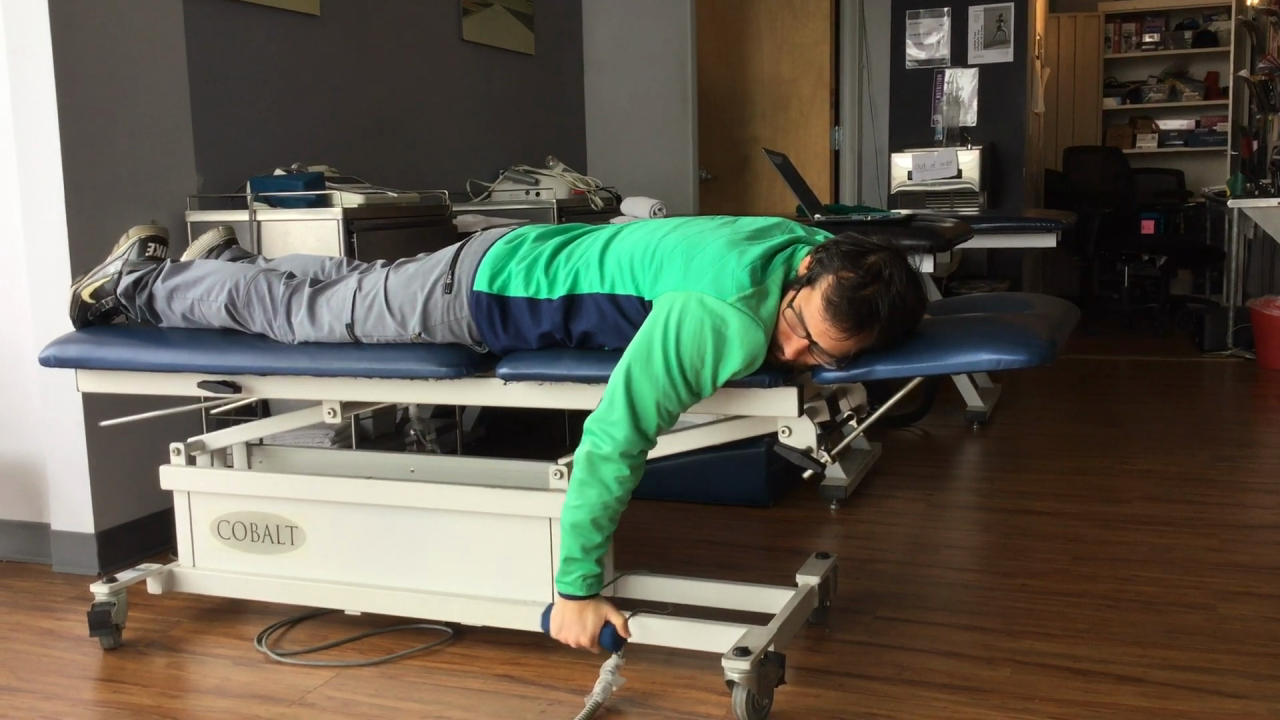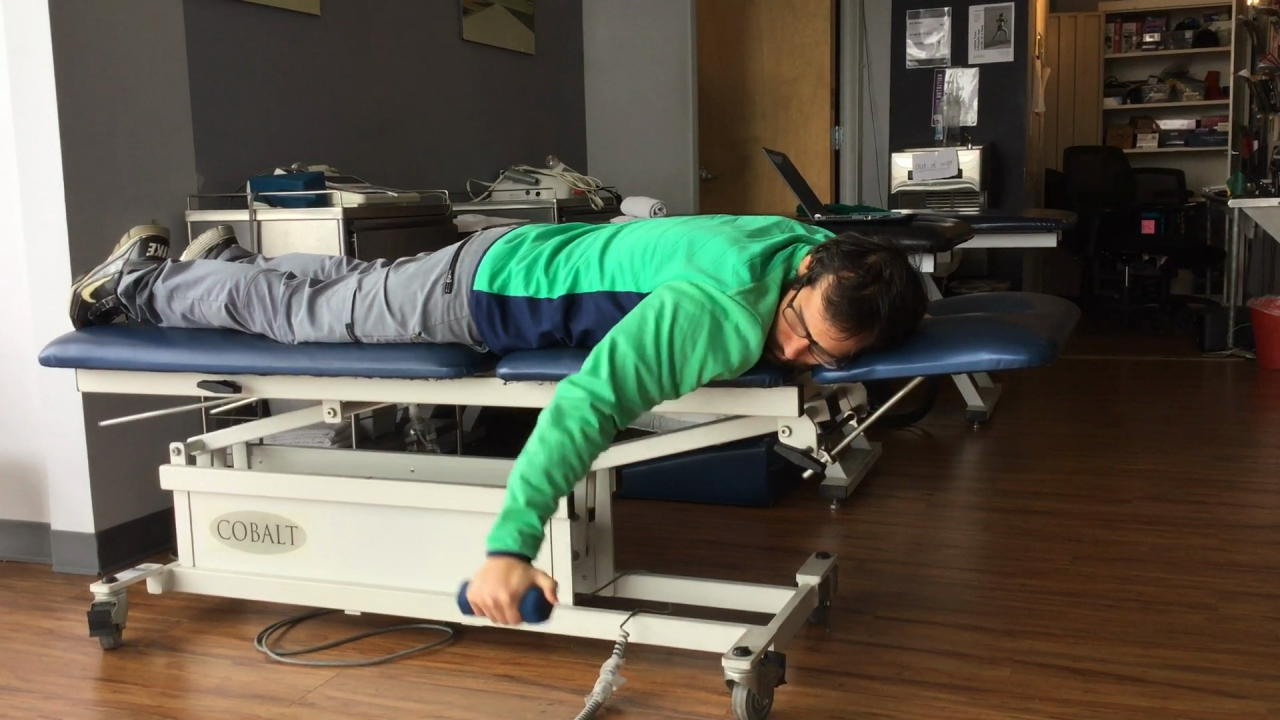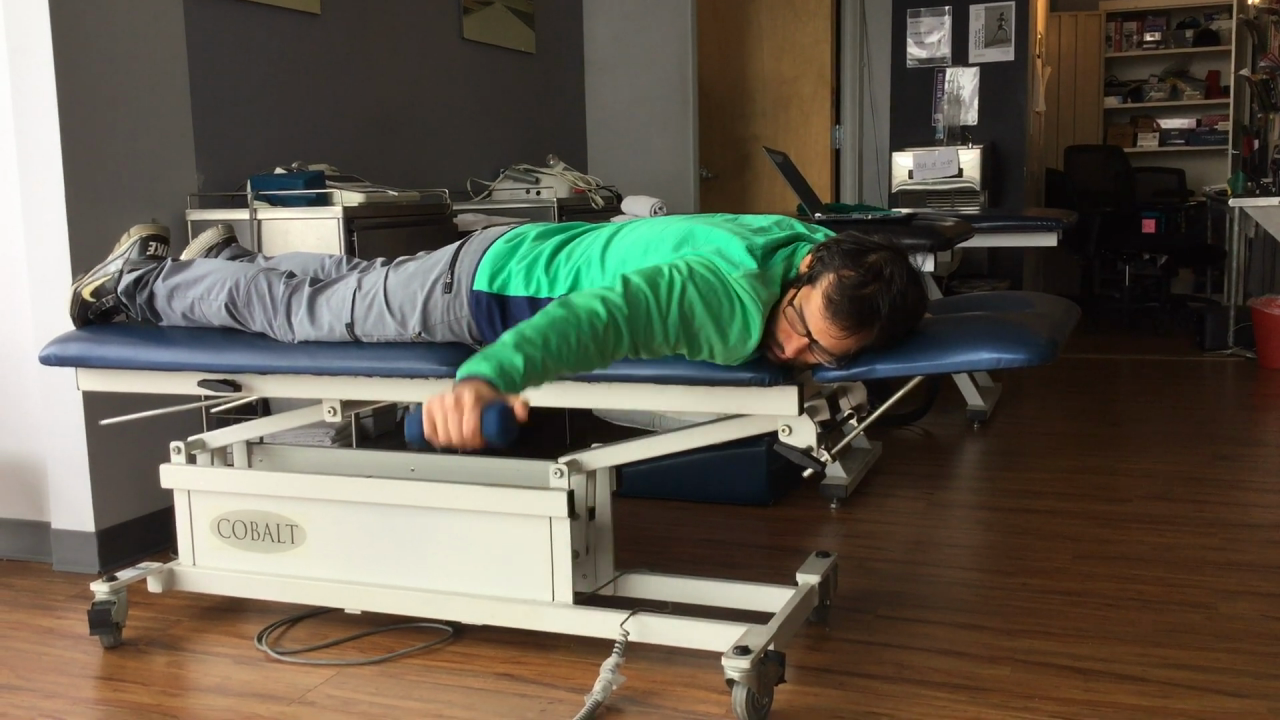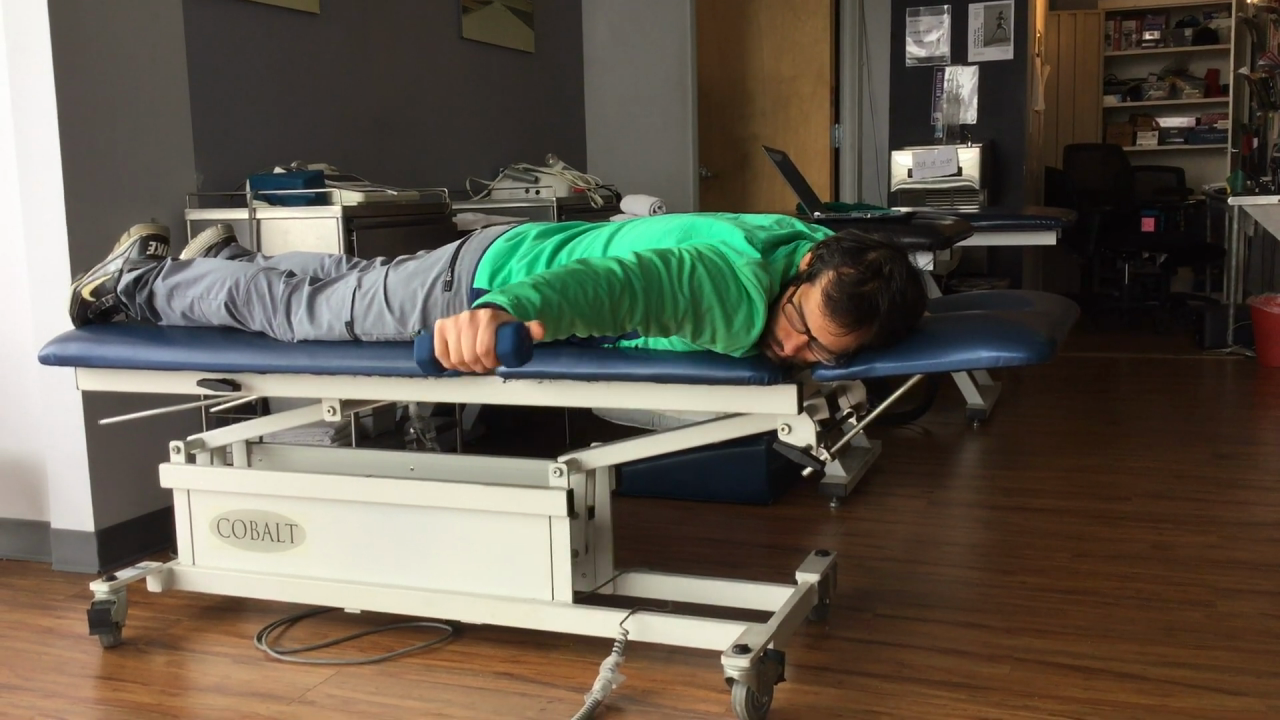
dt=0.3s
person 1, frame 1
left shoulder: (821, 245)
right shoulder: (725, 316)
right elbow: (612, 436)
left wrist: (842, 354)
right wrist: (576, 588)
left hip: (535, 253)
right hip: (491, 292)
left knee: (355, 282)
right knee: (296, 311)
left ankle: (227, 256)
right ankle: (140, 281)
person 1, frame 2
left shoulder: (819, 241)
right shoulder: (725, 310)
right elbow: (589, 399)
left wrist: (832, 353)
right wrist: (510, 543)
left hip: (534, 249)
right hip: (492, 292)
left knee: (351, 285)
right knee: (297, 310)
left ankle: (229, 254)
right ankle: (139, 282)
person 1, frame 3
left shoulder: (810, 234)
right shoulder: (730, 303)
right elbow: (597, 318)
right wrist: (484, 376)
left hip: (533, 254)
right hip: (494, 295)
left knee: (351, 287)
right knee: (300, 315)
left ankle: (223, 257)
right ankle: (145, 285)
person 1, frame 4
left shoulder: (809, 238)
right shoulder: (735, 292)
right elbow: (607, 283)
left wrist: (827, 351)
right wrist: (497, 313)
left hip: (533, 244)
right hip: (499, 278)
left knee: (350, 285)
right knee: (295, 310)
left ankle: (228, 256)
right ankle: (144, 283)
